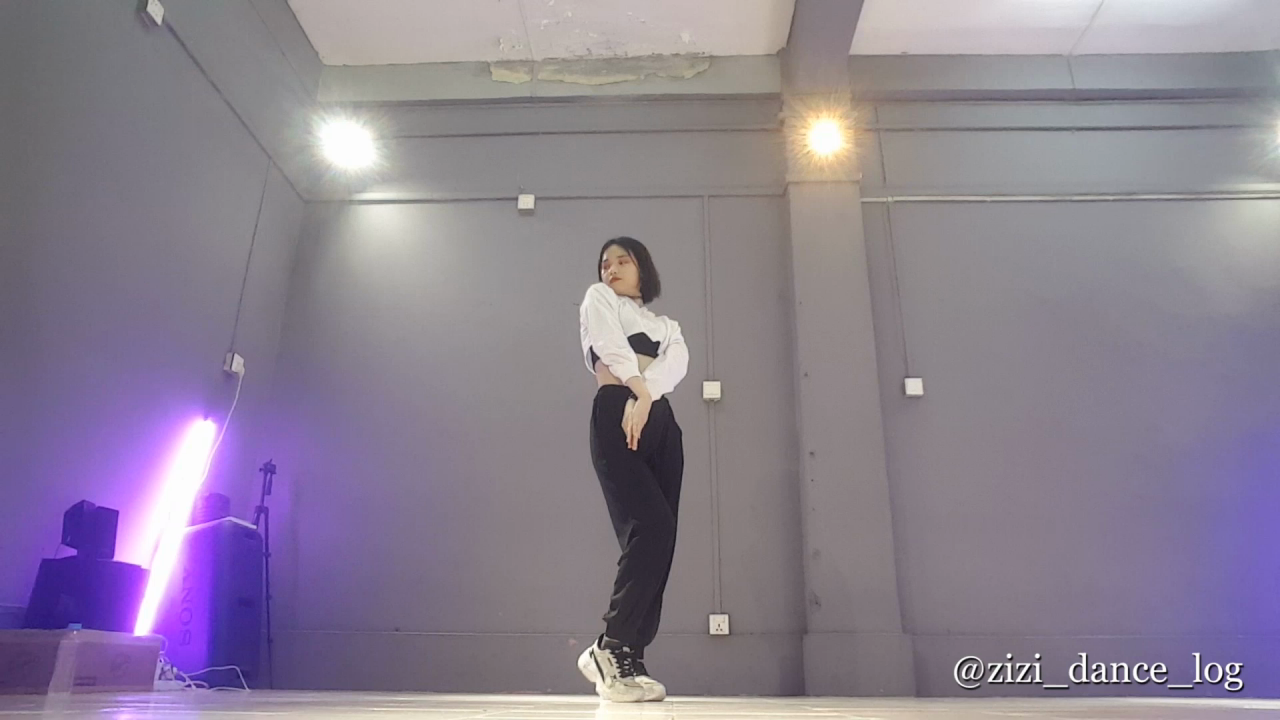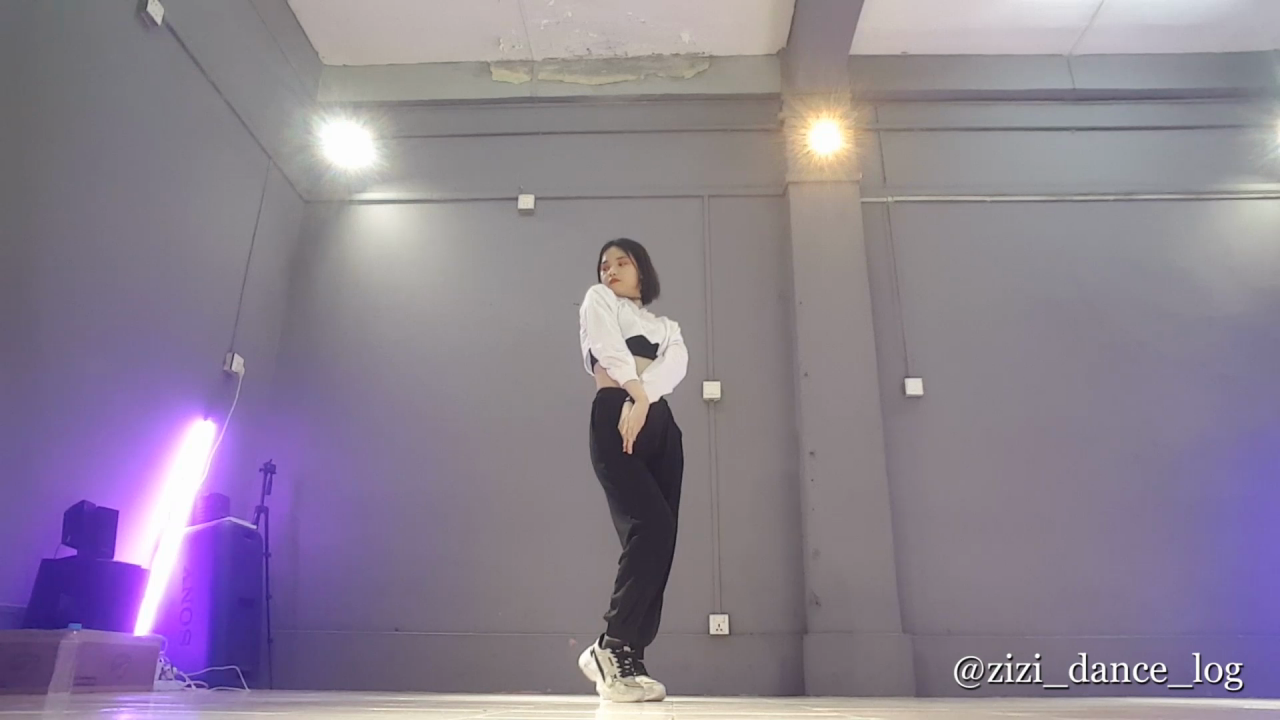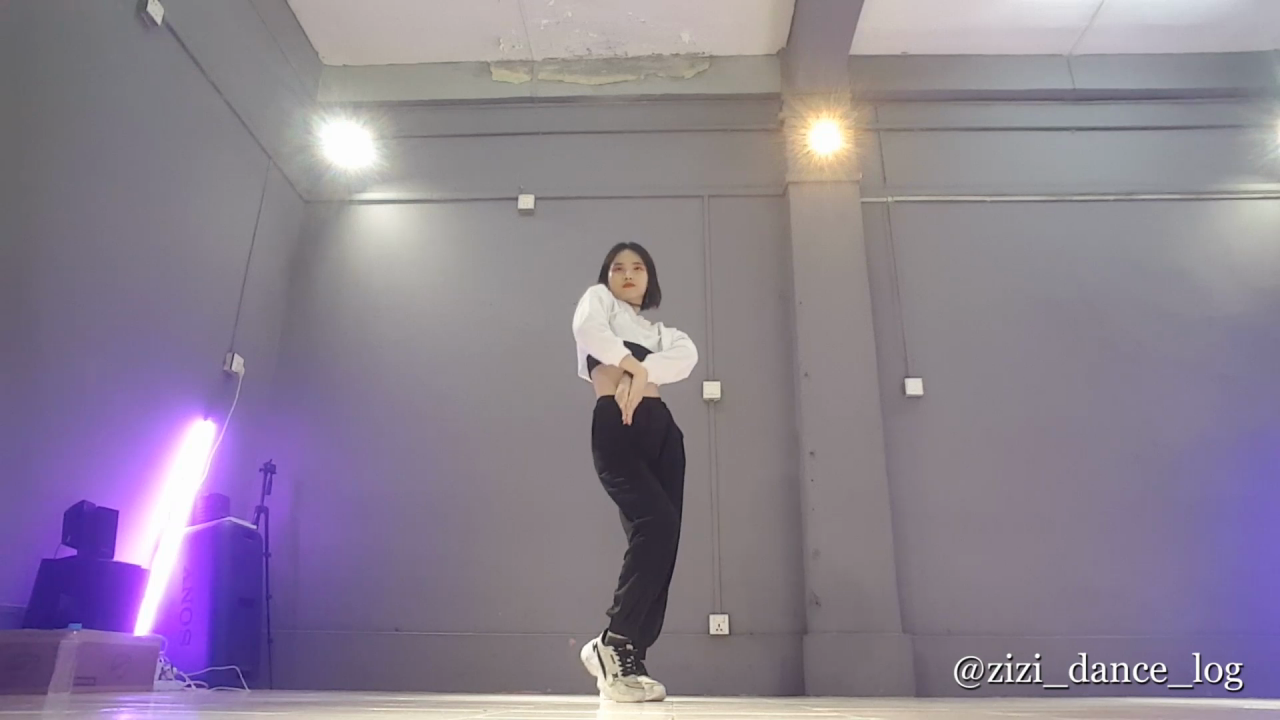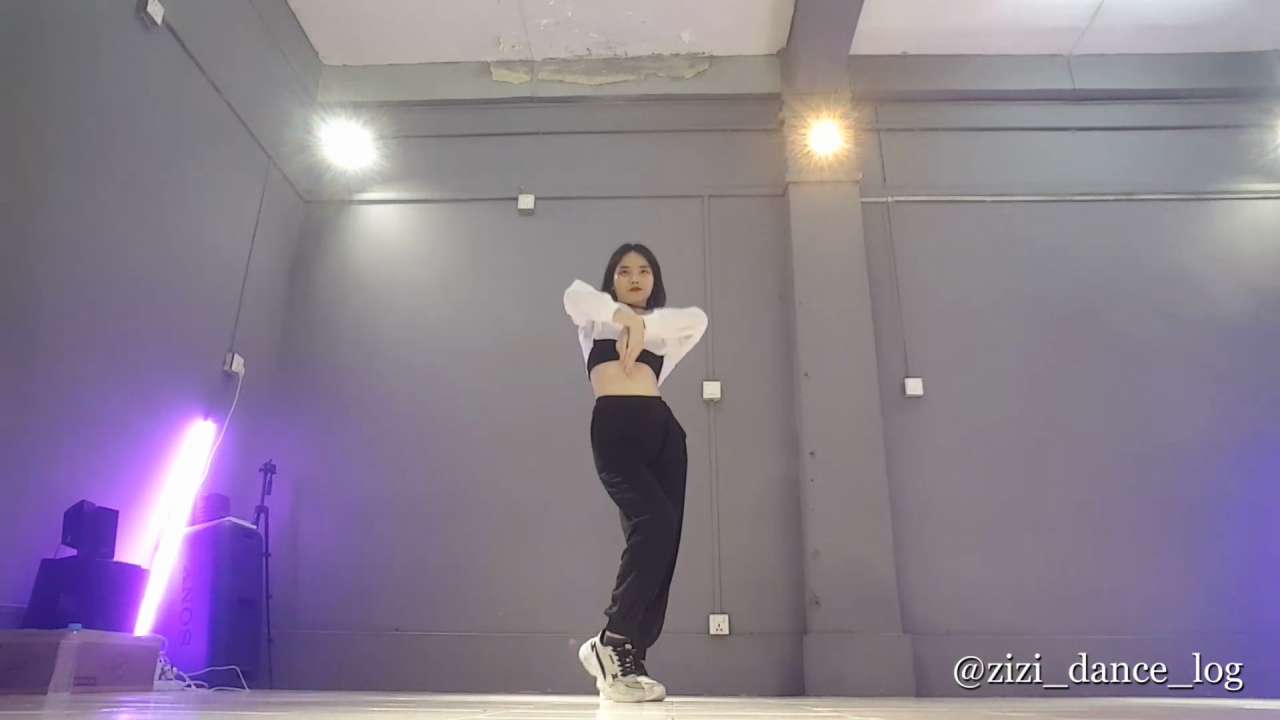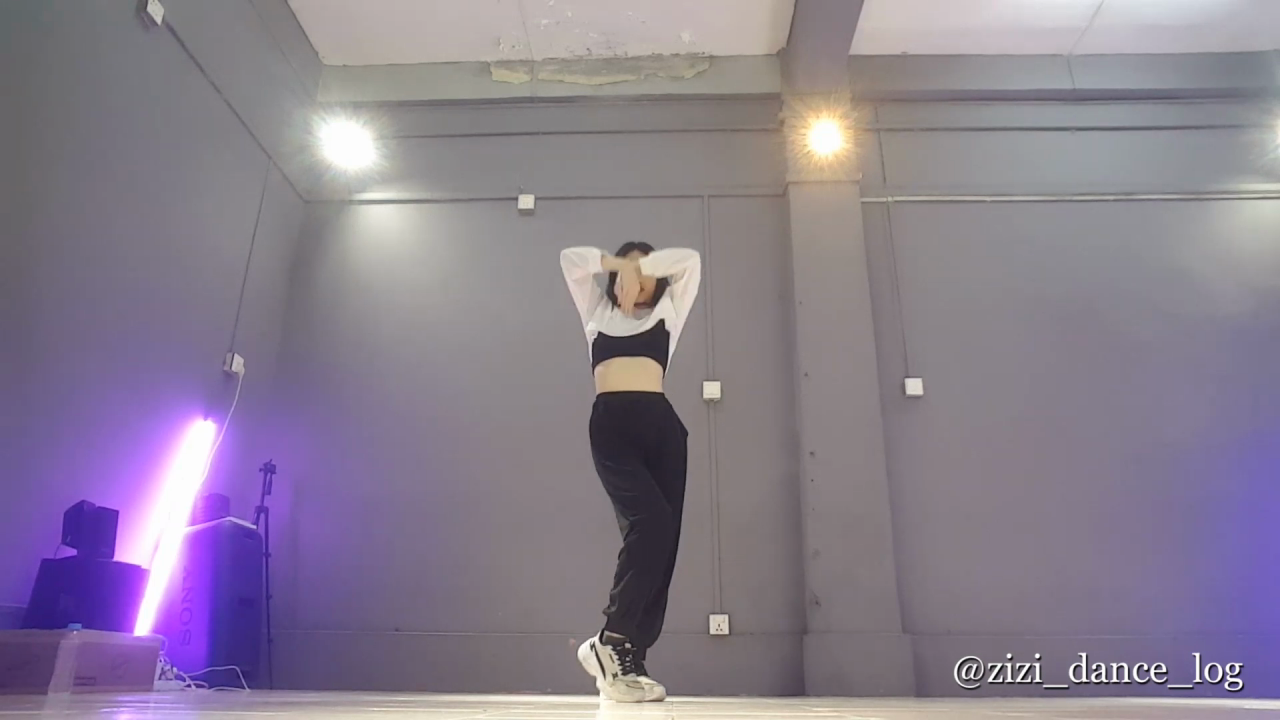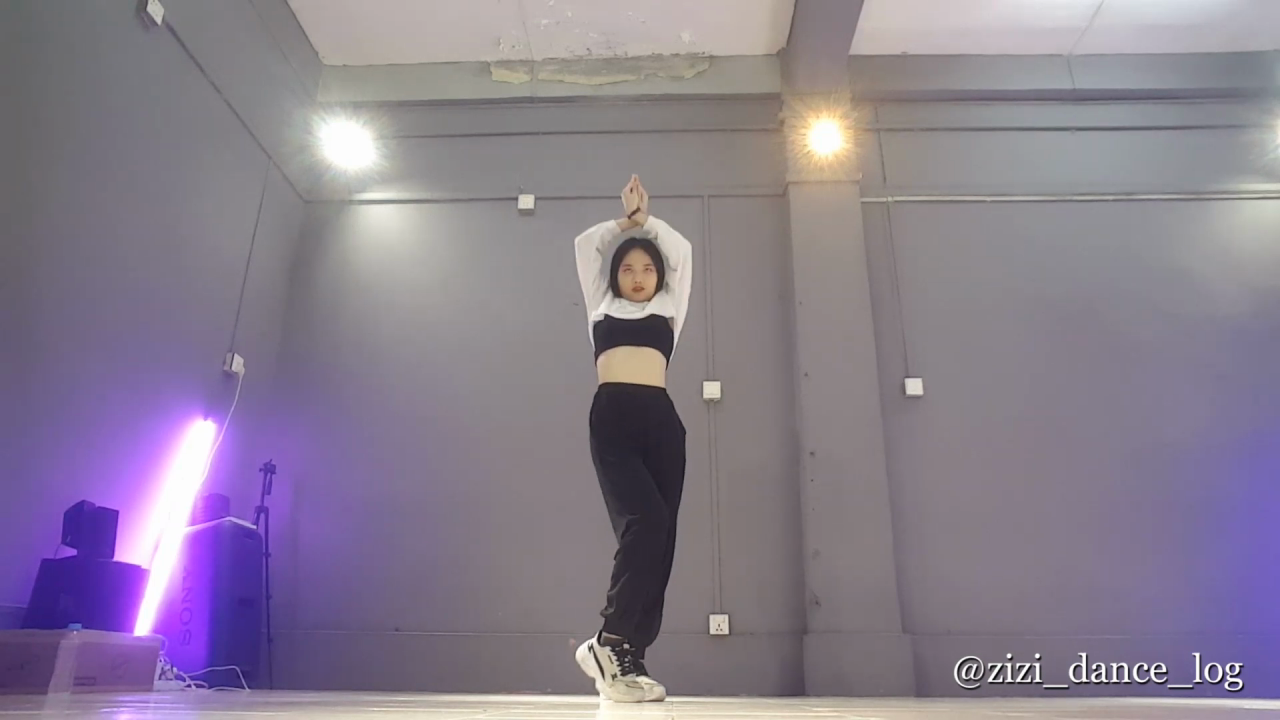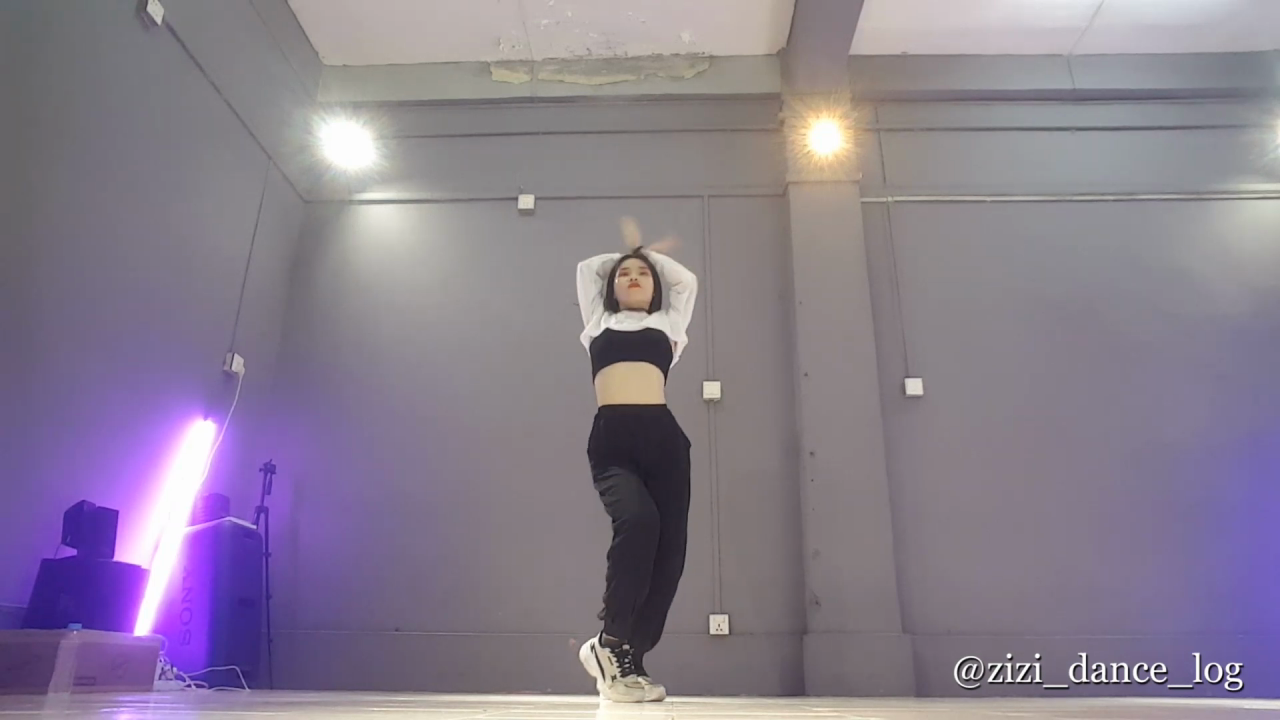
dt=0.5s
person 1, frame 1
left shoulder: (665, 324)
right shoulder: (599, 299)
left elbow: (676, 362)
right elbow: (611, 344)
left wrist: (645, 398)
right wrist: (637, 386)
left hip: (661, 421)
right hip: (616, 415)
left knee: (661, 535)
right knee: (650, 527)
left ankle: (627, 659)
right ankle: (611, 647)
person 1, frame 2
left shoulder: (665, 325)
right shoulder: (598, 300)
left elbow: (675, 365)
right elbow: (608, 346)
left wrist: (642, 400)
right wrist: (635, 389)
left hip: (659, 423)
right hip: (615, 418)
left knee: (660, 537)
right knee: (651, 527)
left ankle: (629, 657)
right ankle: (612, 645)
person 1, frame 3
left shoulder: (659, 330)
right shoulder: (600, 301)
left elbow: (687, 355)
right elbow: (587, 329)
left wrist: (643, 371)
right wrist: (628, 361)
left hip: (661, 428)
right hip: (615, 426)
left knee: (662, 537)
right knee: (657, 525)
left ankle: (630, 658)
right ankle: (613, 642)
person 1, frame 4
left shoulder: (664, 325)
right shoulder: (599, 311)
left elbow: (697, 319)
right elbow: (575, 296)
left wrist: (644, 323)
right wrist: (624, 316)
left hip: (661, 427)
right hip: (614, 426)
left knee: (665, 536)
right knee: (653, 523)
left ankle: (629, 657)
right ankle: (612, 642)
person 1, frame 5
left shoulder: (667, 314)
right shoulder: (599, 312)
left elbow: (690, 262)
right elbow: (571, 261)
left wrist: (643, 261)
right wrist: (615, 260)
left hip: (661, 425)
right hip: (612, 426)
left knee: (664, 536)
right knee: (650, 523)
left ankle: (631, 658)
right ankle: (611, 641)
person 1, frame 6
left shoulder: (669, 308)
right shoulder: (601, 304)
left elbow: (681, 250)
right elbow: (585, 244)
left wrist: (644, 217)
right wrist: (626, 220)
left hip: (660, 419)
right hip: (612, 418)
left knee: (659, 534)
right knee: (644, 521)
left ankle: (627, 655)
right ankle: (611, 642)
person 1, frame 7
left shoulder: (666, 325)
right shoulder: (598, 322)
left elbow: (687, 282)
right elbow: (586, 269)
left wrist: (647, 253)
right wrist: (627, 255)
left hip: (663, 437)
right hip: (612, 440)
left knee: (670, 547)
right knee: (637, 522)
left ankle: (627, 657)
right ankle: (611, 644)
